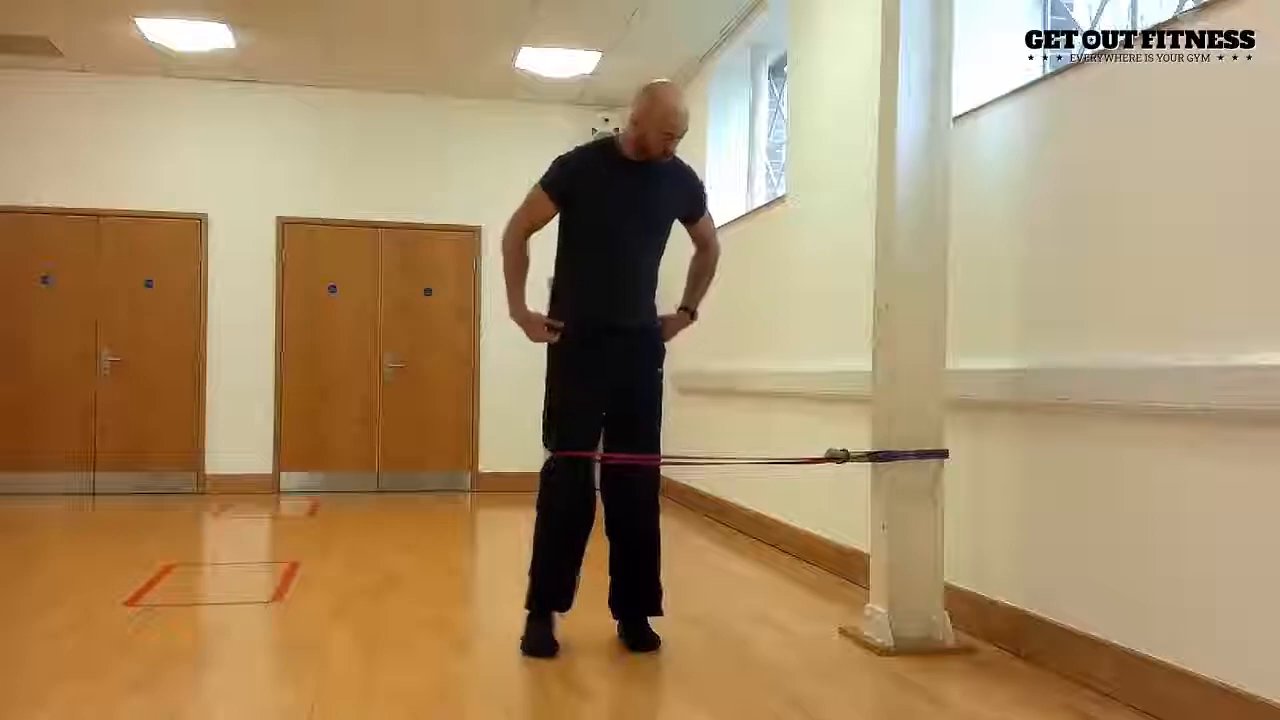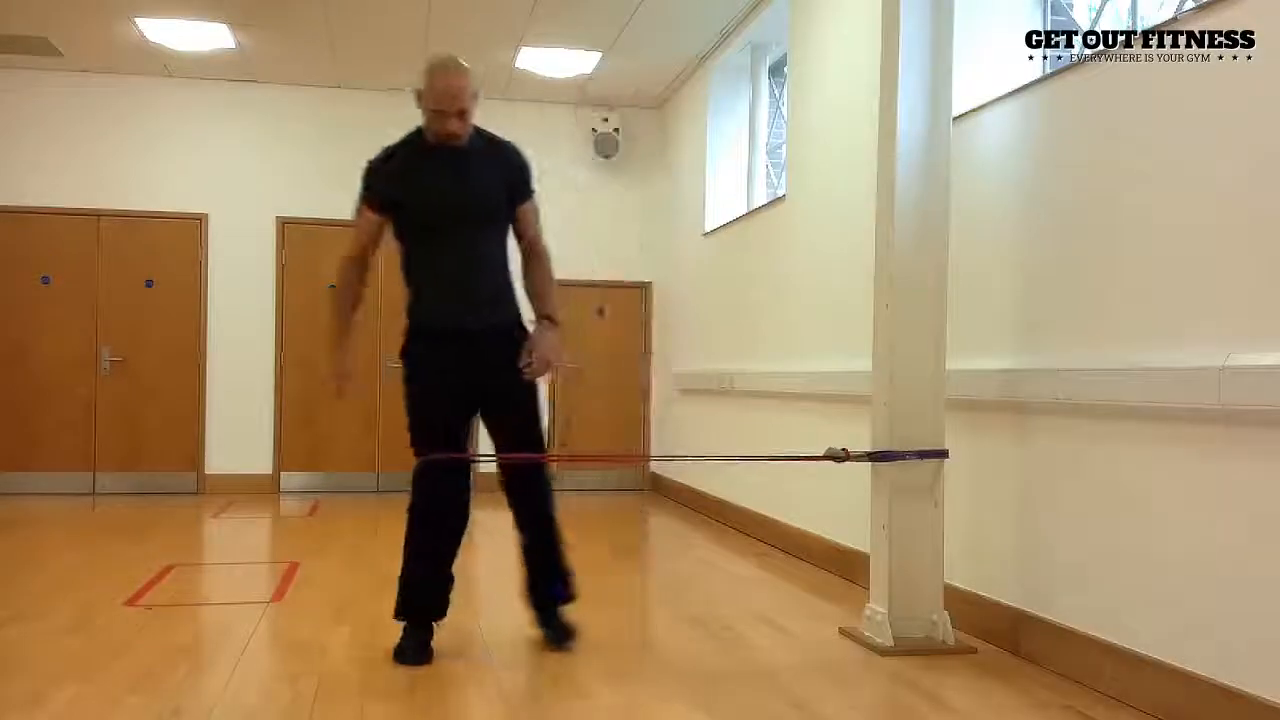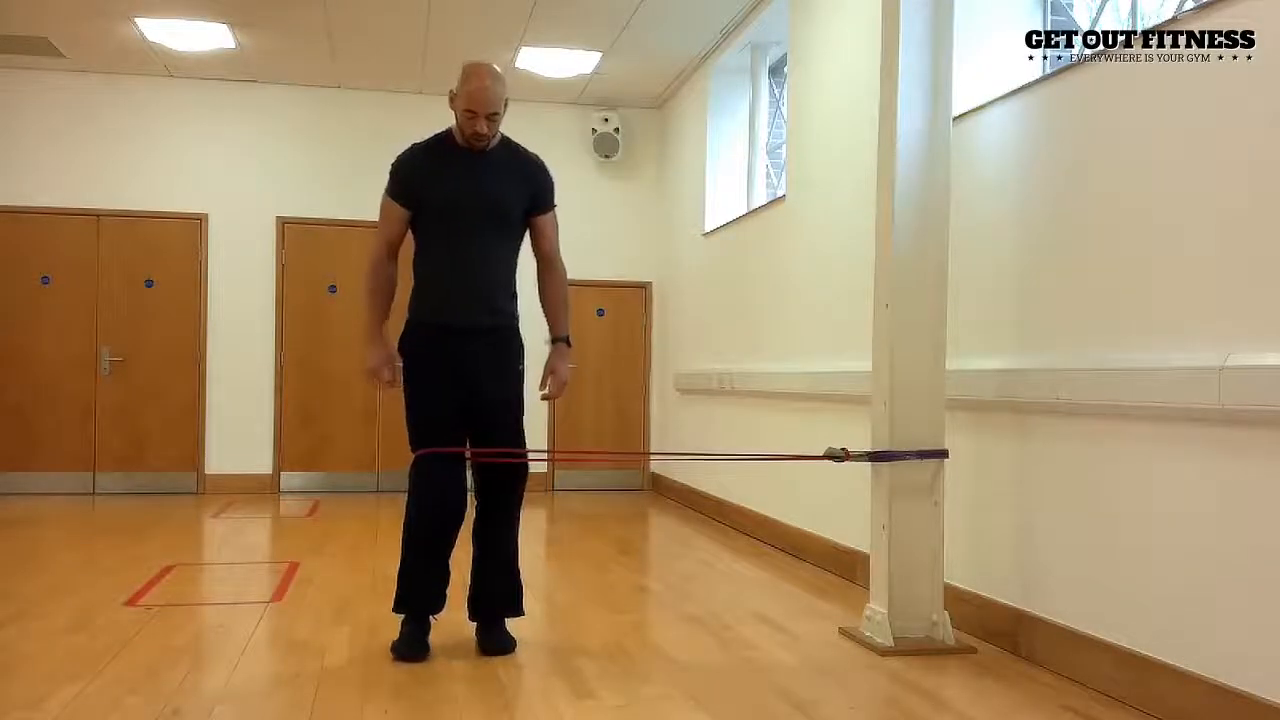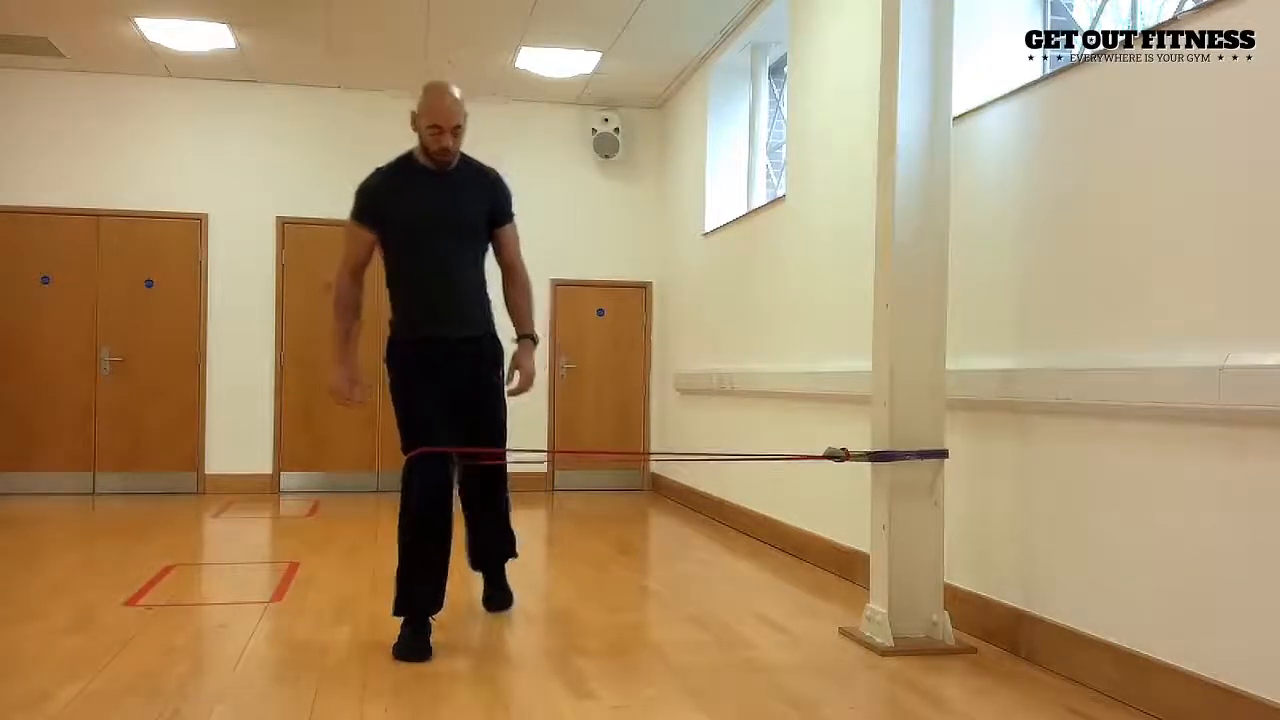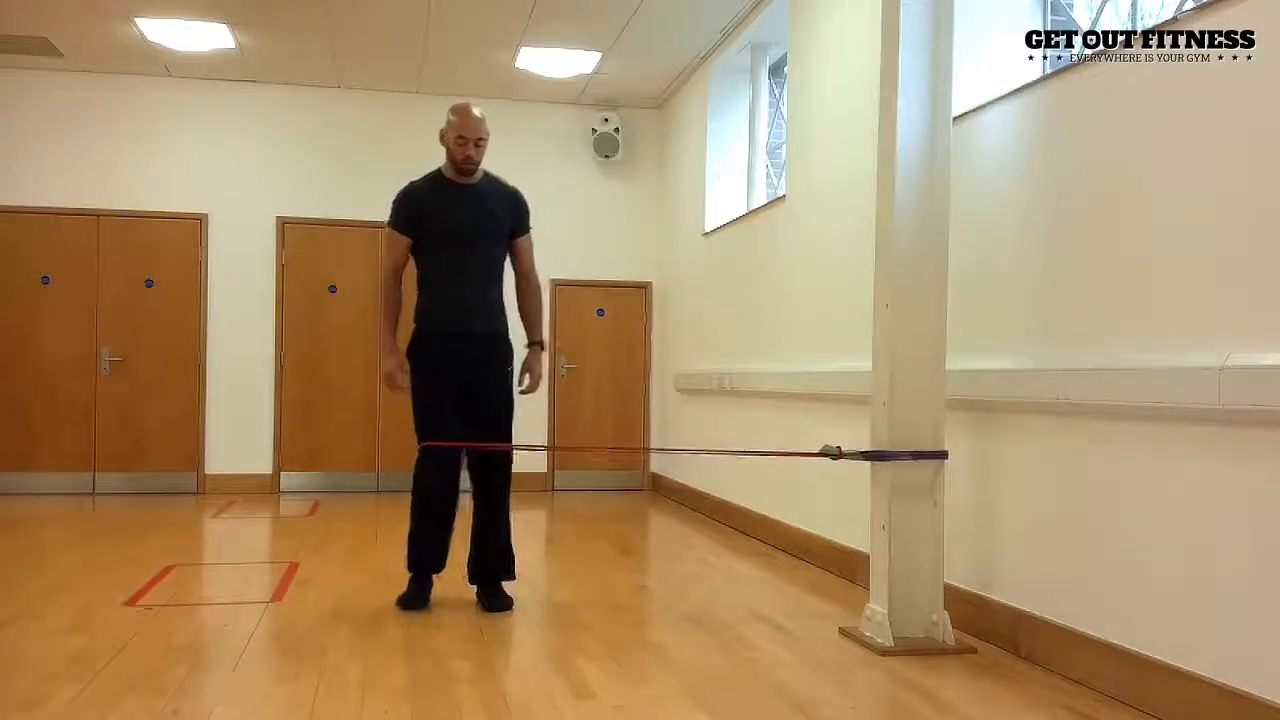
dt=1s
person 1, frame 1
left shoulder: (682, 182)
right shoulder: (578, 168)
left elbow: (708, 246)
right elbow: (517, 230)
left wrist: (687, 311)
right wrist: (519, 309)
left hip: (641, 345)
right hip: (577, 343)
left knee: (636, 481)
right knee: (568, 475)
left ankle: (634, 610)
right ankle: (542, 611)
person 1, frame 2
left shoulder: (506, 160)
right shoulder: (391, 169)
left elbow: (533, 248)
right elbow: (358, 259)
left wrist: (547, 324)
right wrist: (341, 342)
left hip: (502, 338)
right hip: (432, 345)
left knee: (527, 472)
right knee: (439, 481)
left ankle: (548, 600)
right ankle: (419, 619)
person 1, frame 3
left shoulder: (529, 172)
right shoulder: (417, 164)
left elbow: (550, 263)
right elbow: (385, 255)
left wrist: (561, 344)
right wrist: (377, 338)
left hip: (499, 343)
right hip: (430, 343)
left knee: (504, 478)
right knee: (436, 478)
left ankle: (492, 612)
right ankle: (417, 613)
person 1, frame 4
left shoulder: (488, 185)
right shoulder: (381, 188)
left elbow: (513, 269)
right elbow: (350, 275)
left wrist: (526, 341)
right wrist: (344, 357)
left hip: (478, 348)
right hip: (413, 353)
left knee: (486, 469)
right knee: (427, 479)
left ankle: (493, 567)
right ankle: (416, 615)
person 1, frame 5
left shoulder: (509, 200)
right shoulder: (415, 199)
left elbow: (527, 278)
right elbow: (391, 277)
left wrist: (536, 346)
right wrist: (389, 348)
left hip: (492, 349)
right hip: (433, 349)
left knee: (494, 465)
right knee: (438, 461)
left ankle: (490, 577)
right ankle: (422, 573)
